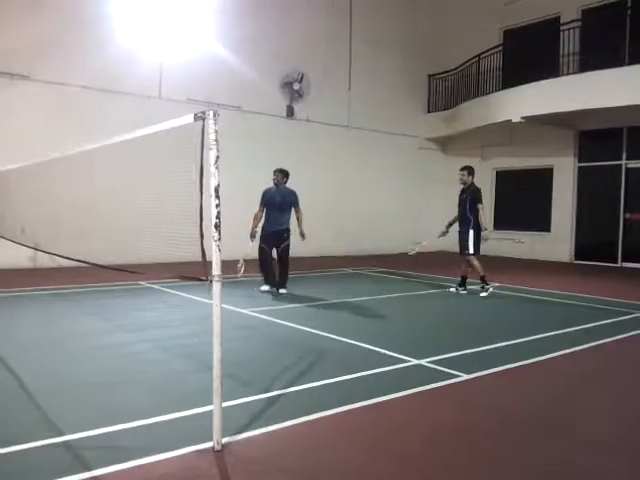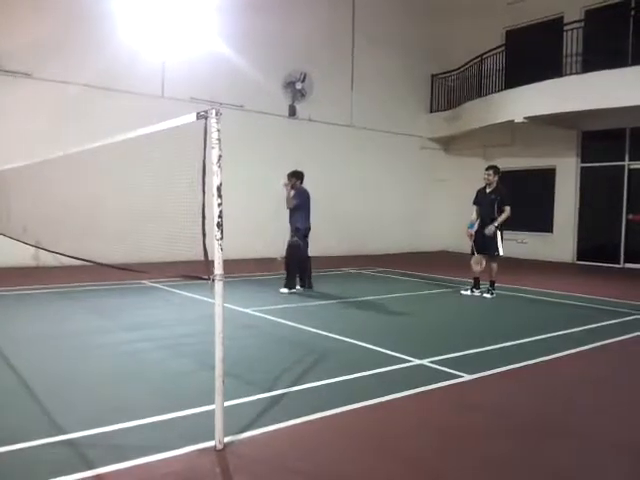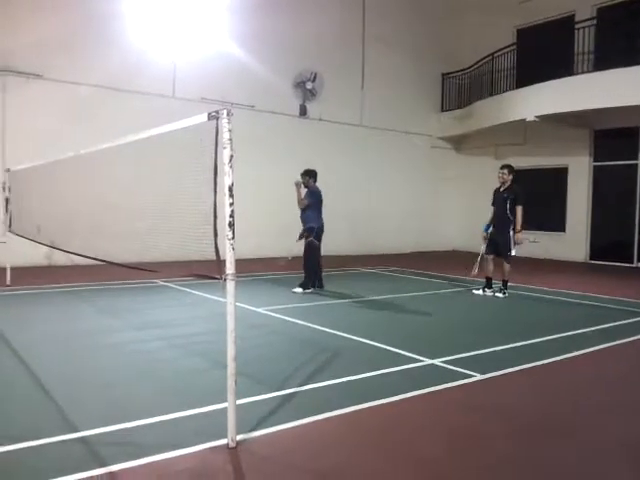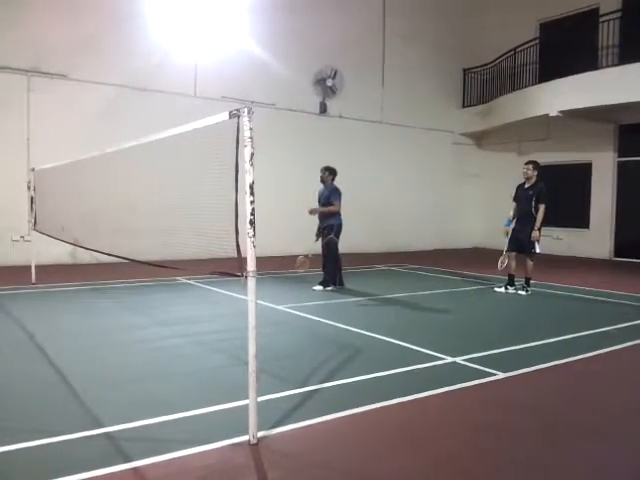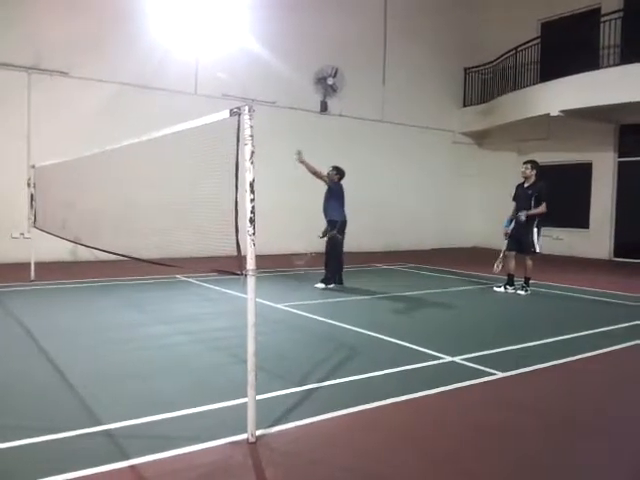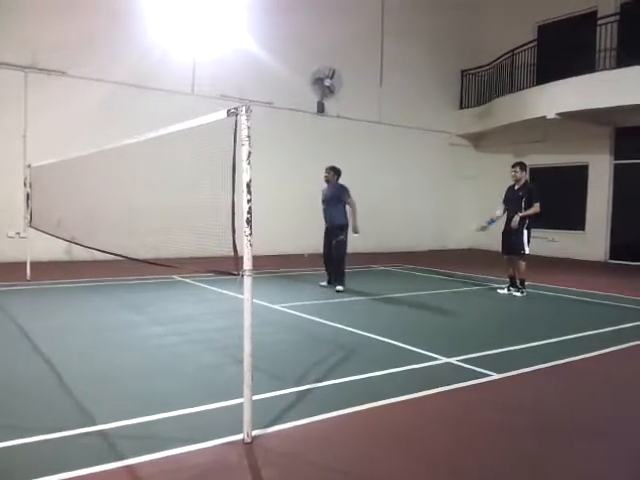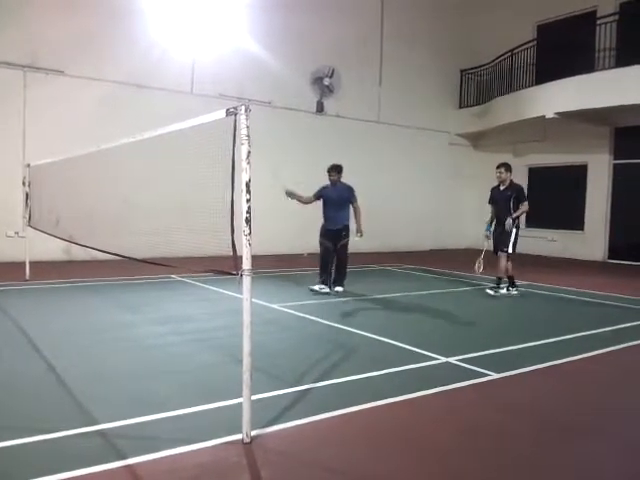
dt=0.7s
person 1, frame 1
left shoulder: (475, 190)
right shoulder: (463, 191)
left elbow: (480, 210)
left wrist: (483, 228)
right wrist: (448, 226)
left hip: (471, 229)
right hip: (464, 229)
left knee: (470, 256)
right knee: (465, 257)
left ankle: (485, 284)
right ankle: (462, 285)
person 1, frame 2
left shoulder: (501, 192)
right shoulder: (480, 191)
left elbow: (507, 212)
left wrist: (494, 225)
right wrist: (471, 227)
left hip: (493, 231)
right hip: (480, 230)
left knee: (493, 259)
left ankle: (492, 288)
right ankle: (476, 287)
person 1, frame 3
left shoulder: (515, 191)
right shoulder: (496, 191)
left elbow: (519, 212)
left wrist: (518, 231)
right wrist: (487, 228)
left hip: (507, 231)
right hip: (495, 230)
left knee: (506, 259)
right knee: (488, 257)
left ankle: (504, 288)
right ankle: (488, 287)
person 1, frame 4
left shoulder: (540, 188)
right shoulder: (520, 187)
left elbow: (541, 210)
left wrist: (536, 229)
right wrist: (508, 223)
left hip: (530, 229)
right hip: (517, 227)
left knee: (529, 257)
right knee: (511, 254)
left ankle: (527, 286)
right ankle: (510, 284)
person 1, frame 5
left shoulder: (540, 187)
right shoulder: (519, 187)
left elbow: (543, 208)
left wrist: (527, 213)
right wrist: (508, 224)
left hip: (530, 227)
right hip: (517, 226)
left knee: (528, 256)
right knee: (509, 253)
left ankle: (526, 286)
right ankle: (510, 284)
person 1, frame 6
left shoulder: (530, 188)
right shoulder: (510, 189)
left elbow: (536, 208)
right elbow: (502, 209)
left wrist: (519, 215)
right wrist: (489, 222)
left hip: (521, 228)
right hip: (508, 228)
left knee: (520, 257)
right knee: (508, 257)
left ankle: (521, 287)
right ankle: (512, 285)
person 1, frame 7
left shoulder: (517, 188)
right shoulder: (494, 190)
left elbow: (525, 207)
left wrist: (512, 217)
right wrist: (488, 227)
left hip: (511, 227)
right hip: (498, 227)
left knee: (503, 255)
right knee: (506, 256)
left ankle: (497, 286)
right ankle: (512, 286)
person 2, frame 1
left shoulder: (291, 194)
right shoulder: (267, 192)
left elbow: (298, 212)
right elbow: (260, 211)
left wrist: (301, 228)
right wrist: (253, 227)
left hip: (283, 231)
right hip: (267, 230)
left knee: (283, 259)
right knee: (264, 258)
left ankle: (281, 285)
right ankle: (269, 282)
person 2, frame 2
left shoulder: (301, 192)
right shoulder: (297, 193)
left elbow: (289, 205)
left wrist: (288, 190)
left hip: (300, 228)
right hip: (299, 228)
left knee: (291, 256)
right knee: (303, 257)
left ankle: (289, 285)
right ankle: (305, 283)
person 2, frame 3
left shoulder: (313, 191)
right shoulder: (311, 192)
left elbow: (301, 205)
left wrist: (298, 189)
right wrist: (304, 230)
left hip: (314, 228)
right hip: (311, 228)
left knee: (309, 257)
right knee: (314, 257)
left ankle: (306, 285)
right ankle: (317, 283)
person 2, frame 4
left shoulder: (334, 190)
right shoulder: (322, 191)
left elbow: (336, 208)
left wrist: (318, 209)
right wrist: (319, 228)
left hip: (333, 226)
right hip: (326, 226)
left knee: (329, 255)
right knee: (332, 255)
left ankle: (327, 283)
right ankle: (337, 281)
person 2, frame 5
left shoulder: (336, 186)
right shoulder: (333, 189)
left elbow: (318, 174)
left wrist: (303, 161)
right wrist: (327, 228)
left hip: (337, 223)
right hip: (334, 223)
left knee: (331, 252)
right knee: (336, 253)
left ankle: (328, 281)
right ankle: (337, 280)
person 2, frame 6
left shoulder: (340, 188)
right shoulder: (325, 191)
left elbow: (352, 204)
left wrist: (354, 223)
left hip: (339, 226)
right hip: (329, 226)
left knee: (338, 254)
right knee: (327, 255)
left ankle: (339, 282)
right ankle: (331, 280)
person 2, frame 7
left shoulder: (348, 189)
right shoulder: (324, 190)
left elbow: (356, 207)
right elbow: (308, 200)
left wrist: (359, 225)
right wrist: (295, 195)
left hip: (342, 228)
right hip: (327, 228)
left knee: (341, 257)
right knee: (326, 256)
left ankle: (339, 283)
right ankle: (324, 284)
